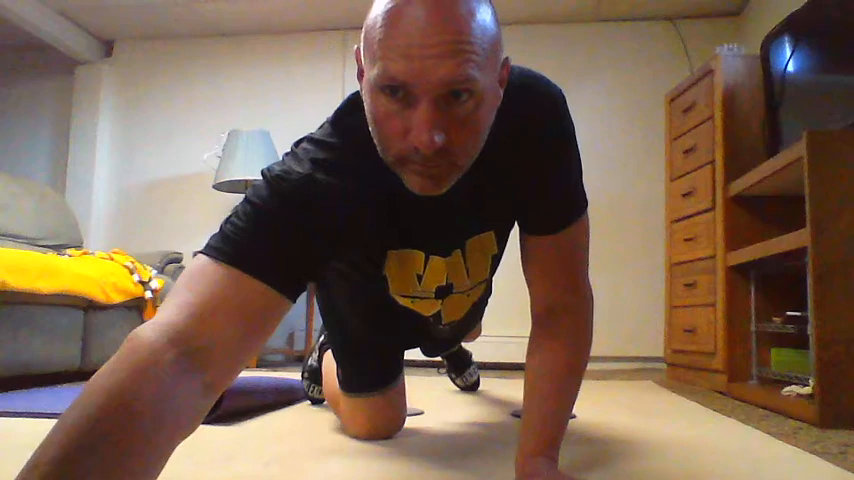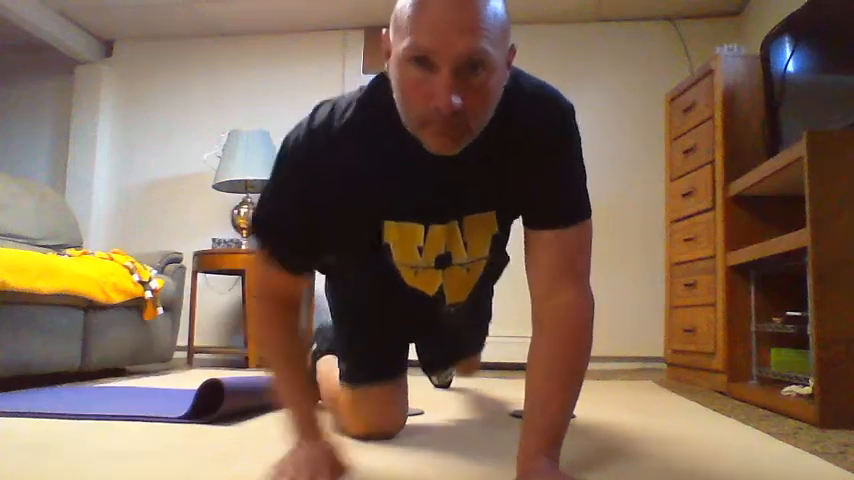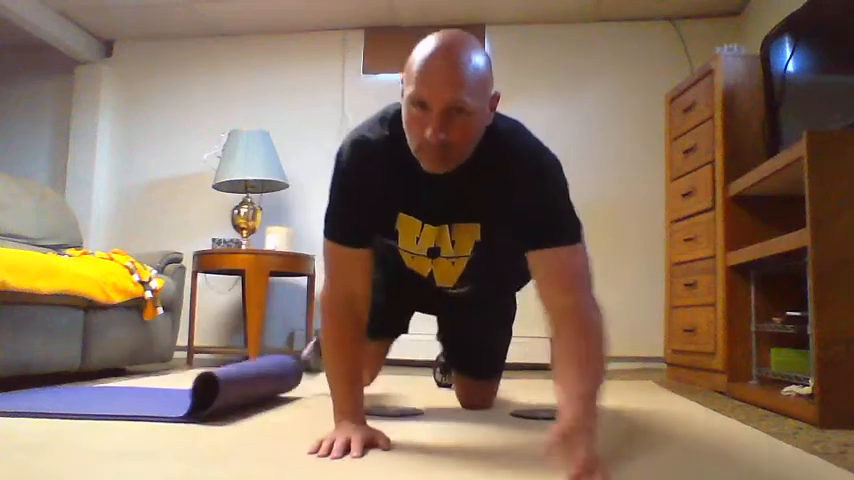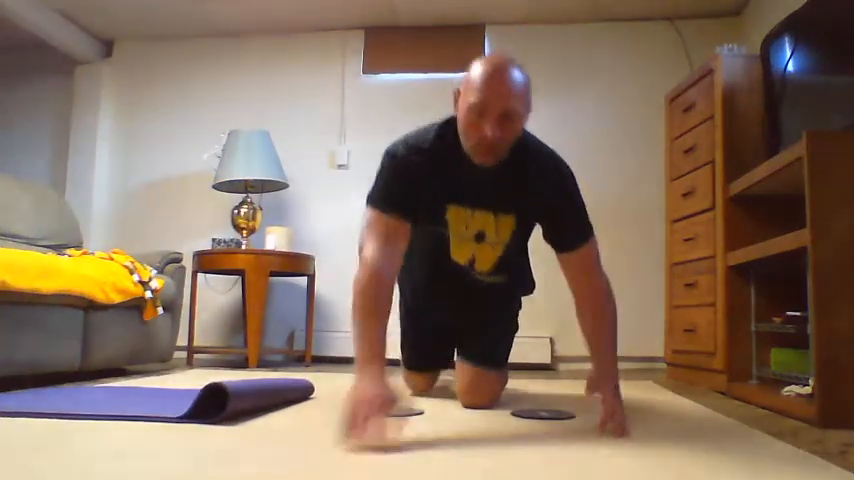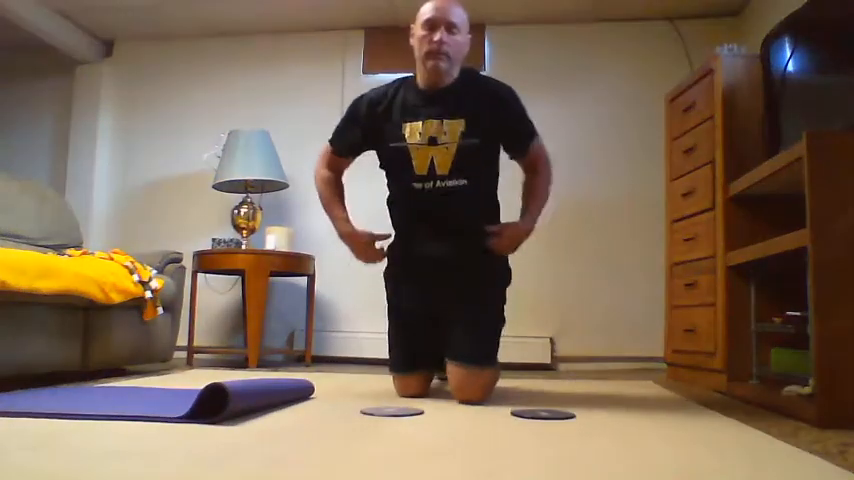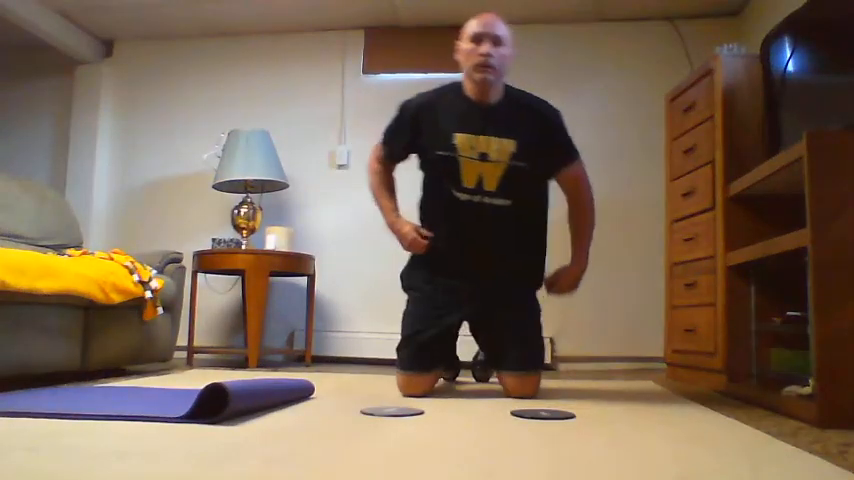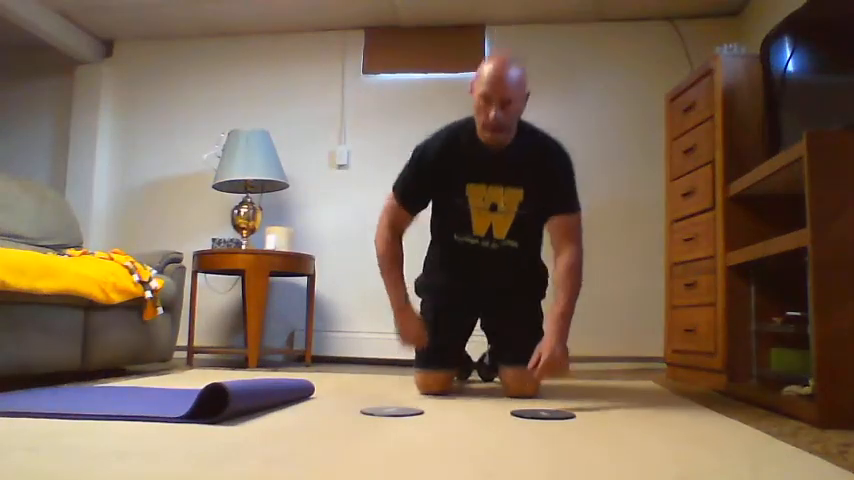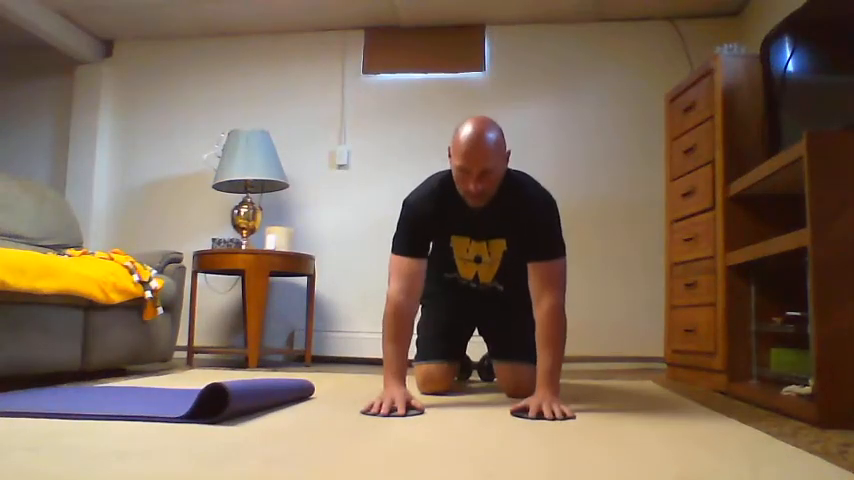
dt=0.5s
person 1, frame 1
left shoulder: (537, 117)
right shoulder: (314, 179)
left elbow: (561, 305)
right elbow: (180, 355)
left hip: (460, 295)
right hip: (364, 296)
left knee: (456, 338)
left ankle: (449, 349)
right ankle: (327, 360)
person 1, frame 2
left shoulder: (544, 123)
right shoulder: (324, 144)
left elbow: (563, 297)
right elbow: (275, 290)
right wrist: (308, 435)
left hip: (466, 287)
right hip: (369, 286)
left knee: (459, 361)
left ankle: (439, 355)
right ankle: (328, 356)
person 1, frame 3
left shoulder: (529, 165)
right shoulder: (363, 154)
left elbow: (571, 302)
right elbow: (345, 292)
left wrist: (580, 420)
right wrist: (348, 418)
left hip: (483, 284)
right hip: (396, 267)
left knee: (476, 399)
right knee: (359, 369)
left ankle: (455, 359)
right ankle: (334, 341)
person 1, frame 4
left shoulder: (548, 174)
right shoulder: (411, 156)
left elbow: (589, 280)
right elbow: (377, 256)
left wrist: (608, 382)
right wrist: (369, 371)
left hip: (498, 286)
right hip: (430, 276)
left knee: (479, 395)
right knee: (419, 385)
left ankle: (471, 354)
right ankle: (445, 355)
person 1, frame 5
left shoulder: (495, 98)
right shoulder: (375, 106)
left elbow: (538, 164)
right elbow: (327, 167)
left wrist: (527, 223)
right wrist: (345, 229)
left hip: (477, 265)
right hip: (410, 267)
left knee: (472, 392)
right knee: (410, 389)
left ankle: (456, 356)
right ankle: (435, 353)
person 1, frame 6
left shoulder: (538, 118)
right shoulder: (423, 110)
left elbow: (578, 189)
right elbow: (379, 163)
left wrist: (578, 262)
right wrist: (394, 219)
left hip: (510, 275)
right hip: (437, 272)
left knee: (524, 389)
right knee: (414, 387)
left ankle: (488, 356)
right ankle: (447, 357)
person 1, frame 7
left shoulder: (550, 158)
right shoulder: (437, 151)
left elbow: (568, 250)
right elbow: (389, 231)
left wrist: (557, 332)
right wrist: (403, 311)
left hip: (515, 283)
right hip: (448, 279)
left knee: (524, 386)
right knee: (432, 384)
left ankle: (495, 360)
right ankle: (458, 361)
person 1, frame 8
left shoulder: (535, 203)
right shoulder: (423, 202)
left elbow: (548, 298)
right elbow: (401, 293)
left wrist: (547, 389)
right wrist: (393, 381)
left hip: (510, 295)
right hip: (447, 291)
left knee: (521, 385)
right knee: (432, 382)
left ankle: (493, 360)
right ankle: (458, 361)
